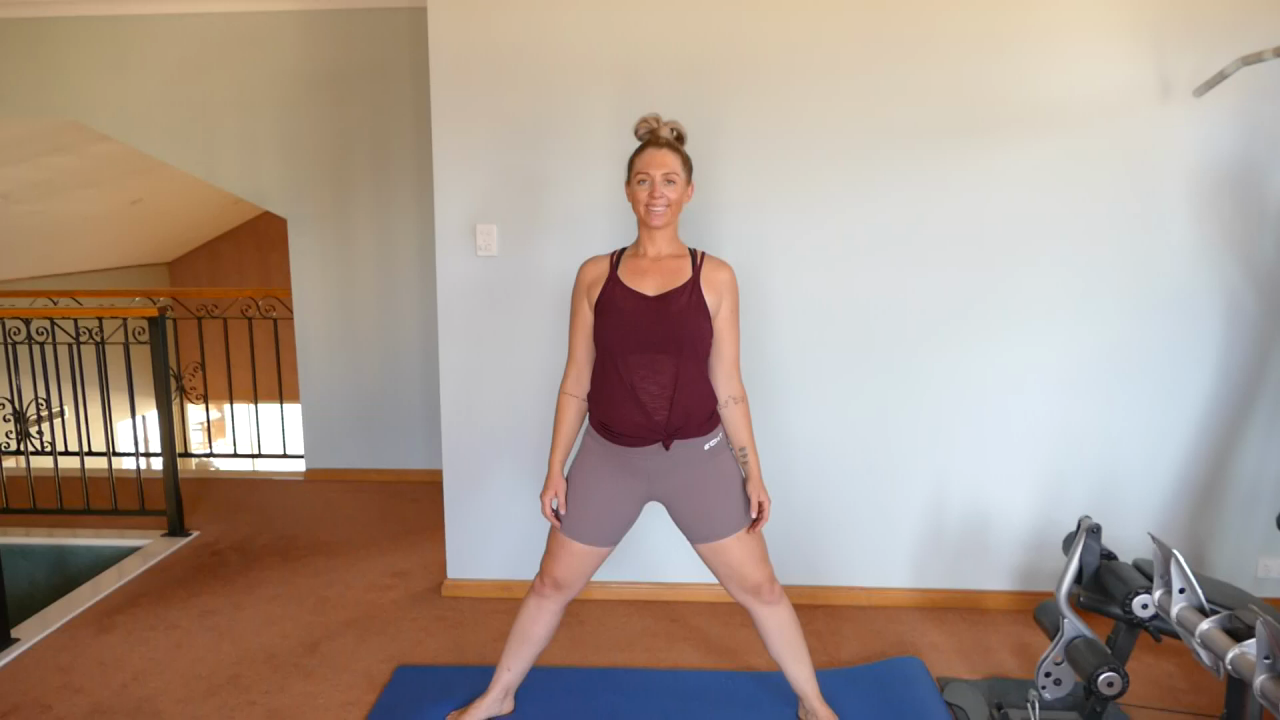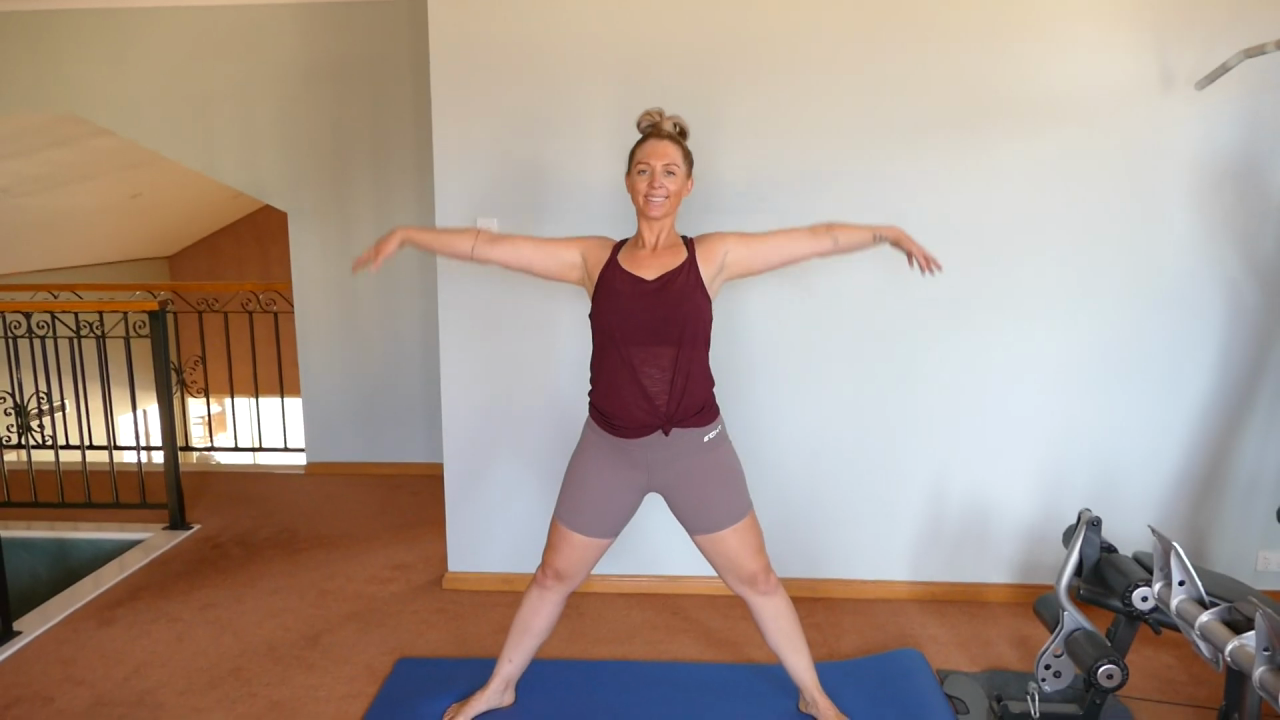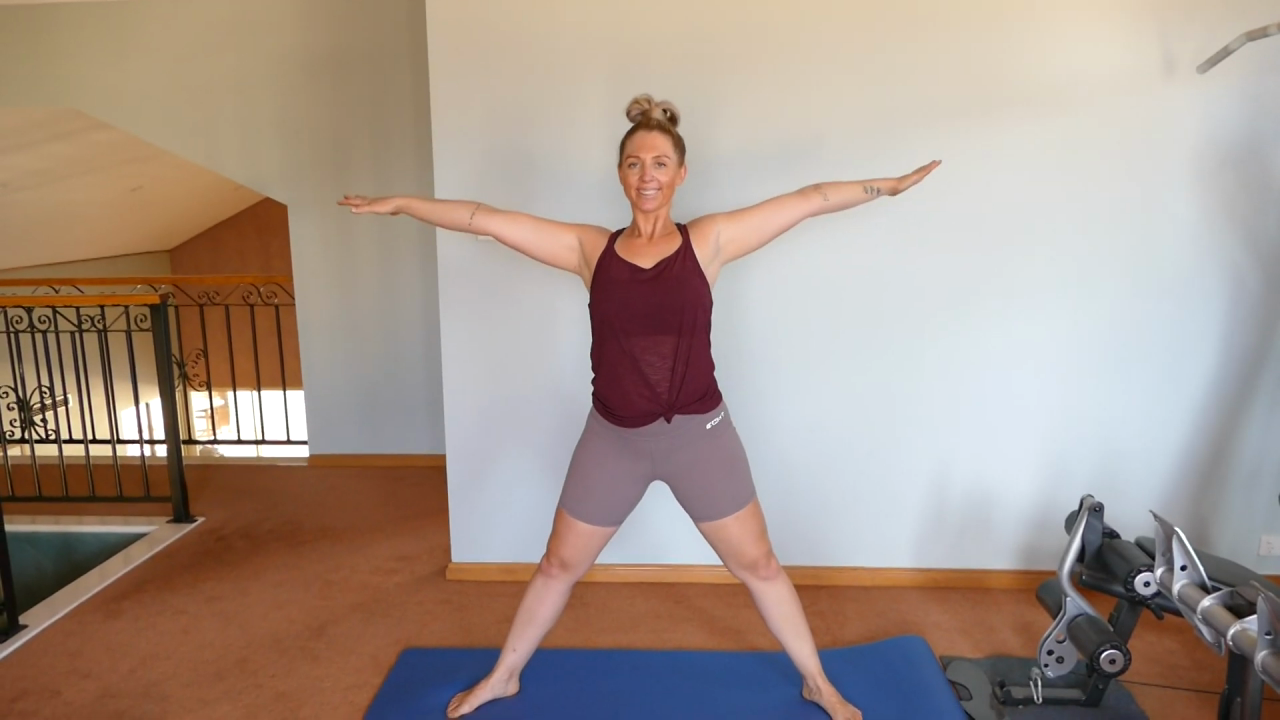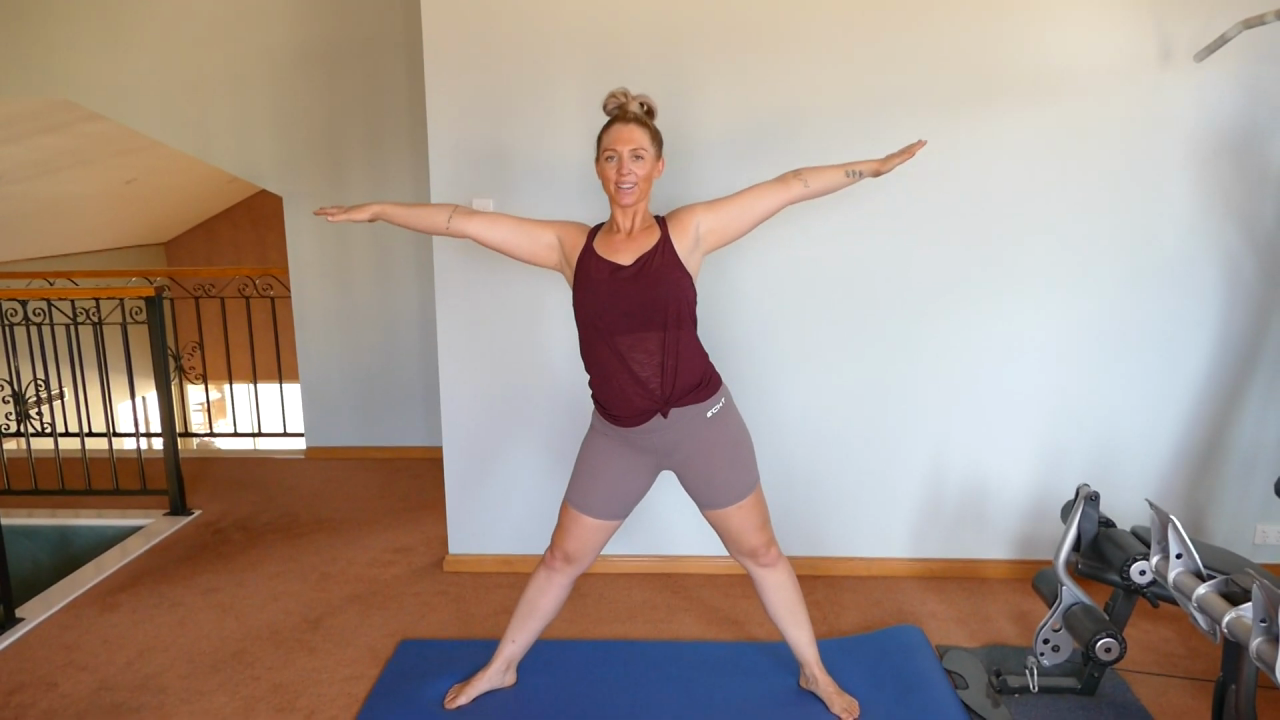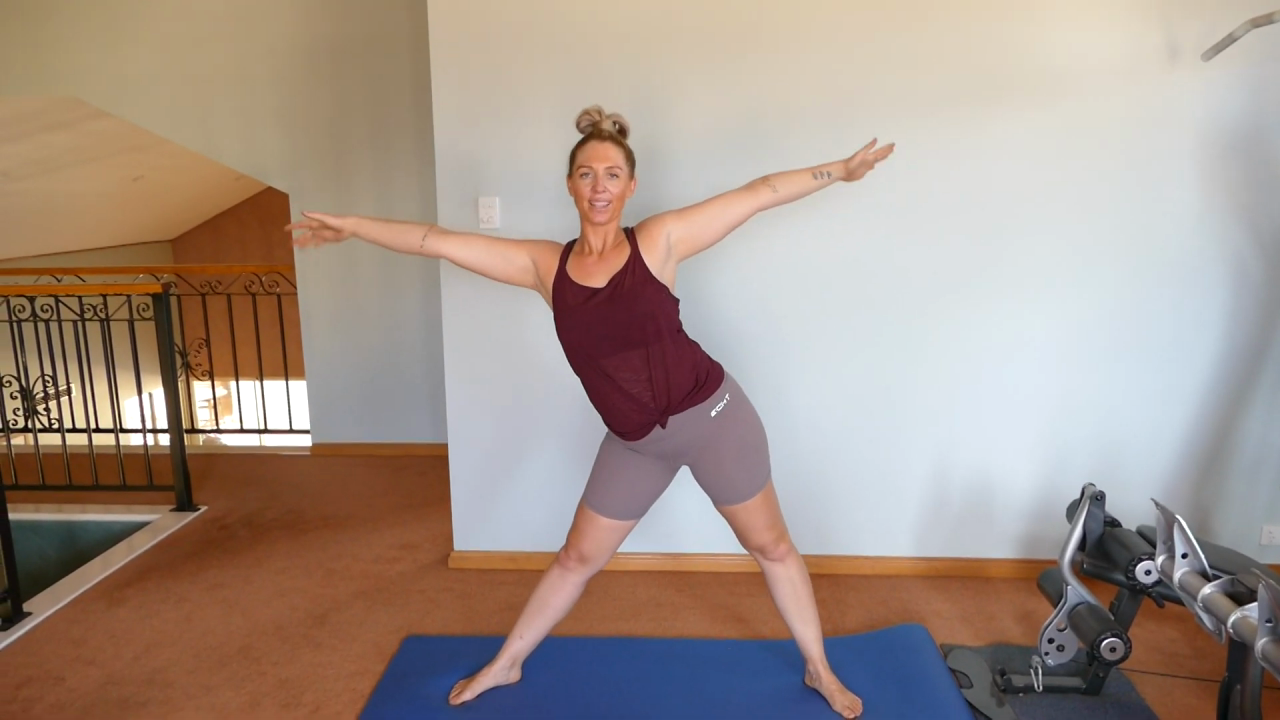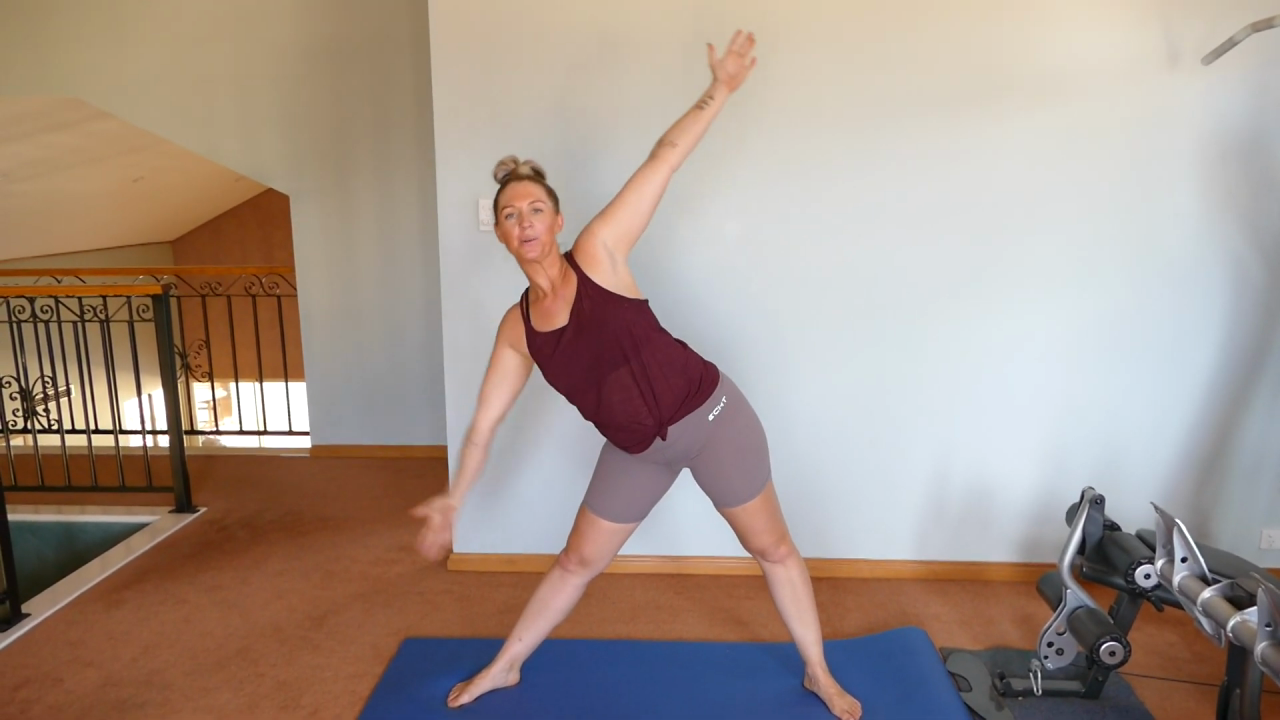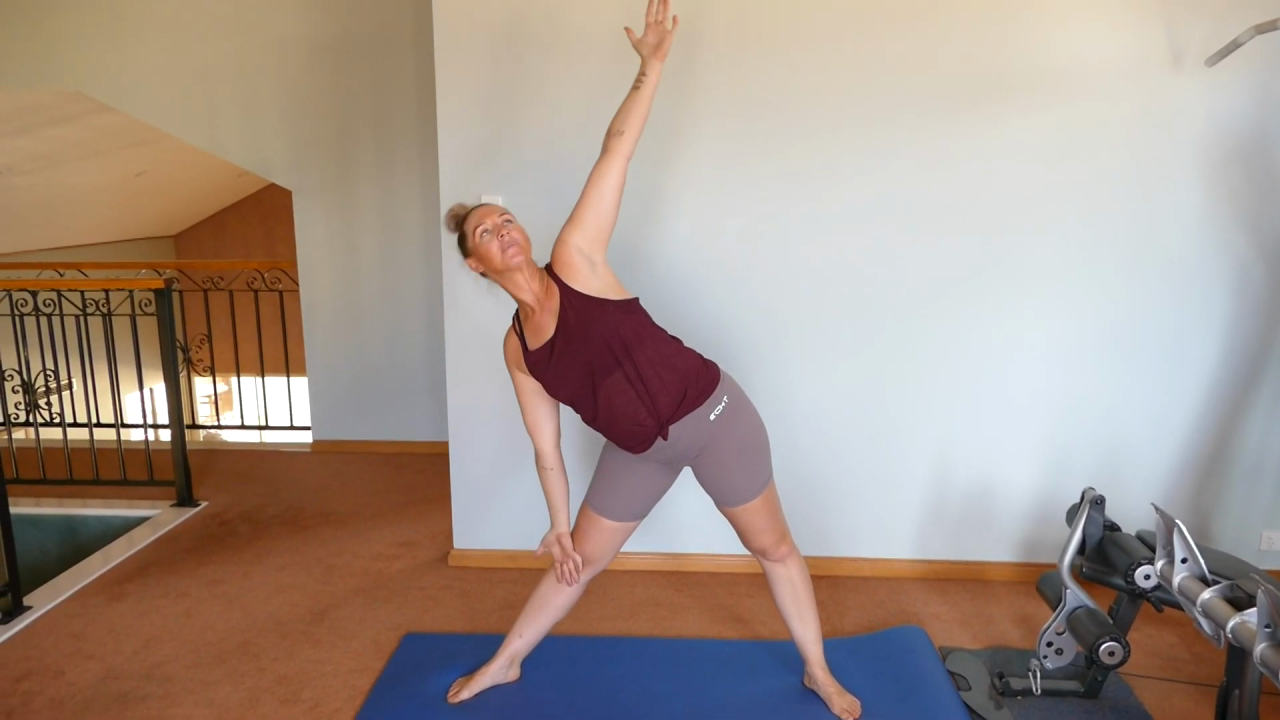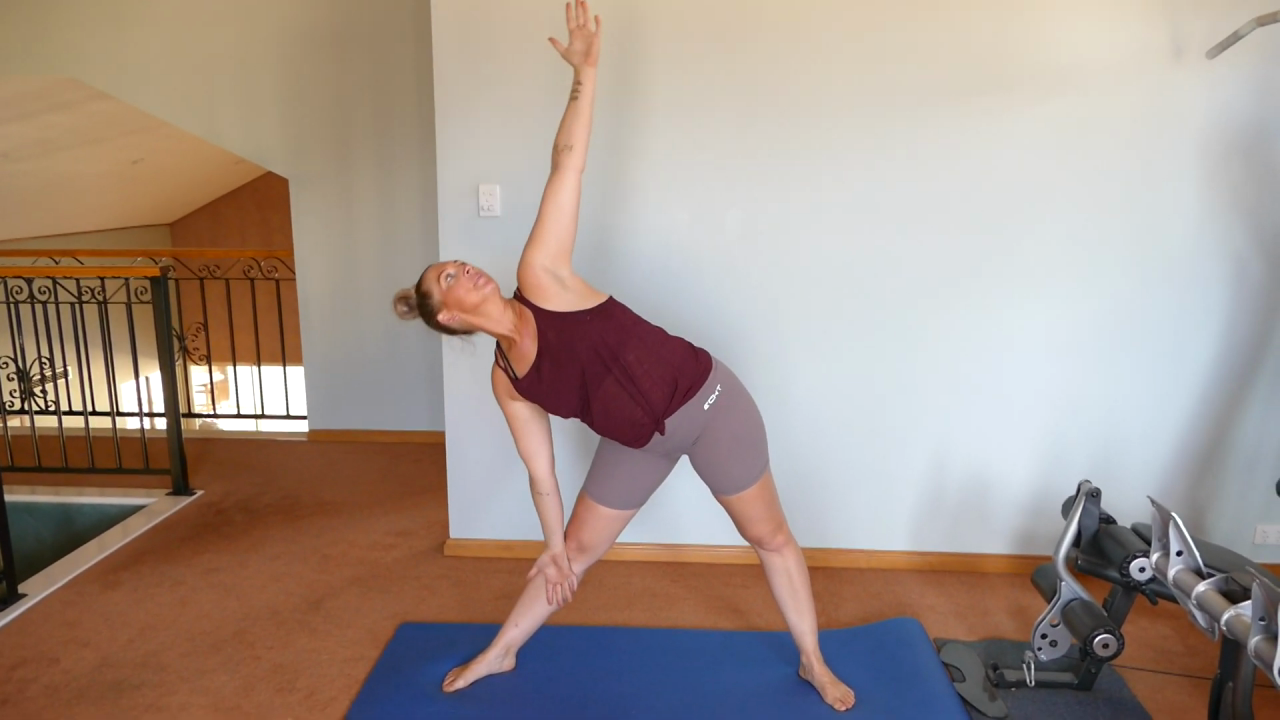
dt=0.7s
person 1, frame 1
left shoulder: (715, 277)
right shoulder: (594, 276)
left elbow: (728, 386)
right elbow: (576, 383)
left wrist: (754, 472)
right wrist: (555, 469)
left hip: (698, 457)
right hip: (609, 458)
left knee: (759, 588)
right knee: (553, 585)
person 1, frame 2
left shoulder: (712, 257)
right shoulder: (594, 258)
left elbow: (815, 240)
right elbow: (491, 246)
left wrist: (887, 233)
right wrist: (406, 235)
left hip: (696, 446)
right hip: (609, 448)
left knee: (756, 579)
right knee: (554, 577)
person 1, frame 3
left shoulder: (708, 241)
right shoulder: (590, 248)
left elbow: (808, 200)
right elbow: (486, 219)
left wrist: (888, 185)
right wrist: (398, 203)
left hip: (699, 434)
right hip: (613, 438)
left knee: (757, 565)
right knee: (559, 565)
person 1, frame 4
left shoulder: (687, 231)
right shoulder: (570, 245)
left elbow: (788, 187)
right elbow: (463, 222)
left wrist: (872, 166)
right wrist: (375, 211)
left hip: (701, 422)
right hip: (617, 435)
left knee: (760, 551)
right knee: (563, 557)
right ankle: (501, 668)
person 1, frame 5
left shoulder: (657, 241)
right shoulder: (546, 266)
left elbow: (757, 194)
right elbow: (440, 241)
left wrist: (837, 169)
right wrist: (350, 225)
left hip: (711, 416)
right hip: (634, 442)
left knee: (771, 545)
right knee: (577, 558)
left ankle: (820, 670)
right ankle: (504, 665)
person 1, frame 6
left shoulder: (598, 253)
right shoulder: (517, 327)
left elbow: (660, 162)
right elbow: (485, 418)
left wrist: (717, 92)
right wrist: (452, 498)
left hip: (707, 417)
right hip: (636, 449)
left knee: (771, 549)
right knee: (578, 561)
person 1, frame 7
left shoulder: (574, 259)
right shoulder: (517, 350)
left elbow: (616, 150)
right elbow: (547, 447)
left wrist: (652, 63)
right wrist: (559, 524)
left hip: (709, 415)
right hip: (640, 449)
left knee: (773, 547)
right knee: (579, 559)
person 1, frame 8
left shoulder: (541, 278)
right shoulder: (506, 379)
left elbow: (568, 164)
right elbow: (541, 469)
left wrist: (584, 73)
right wrist: (553, 545)
left hip: (706, 402)
right hip: (639, 440)
left knee: (769, 535)
right knee: (579, 548)
left ankle: (813, 663)
right ankle: (498, 653)
